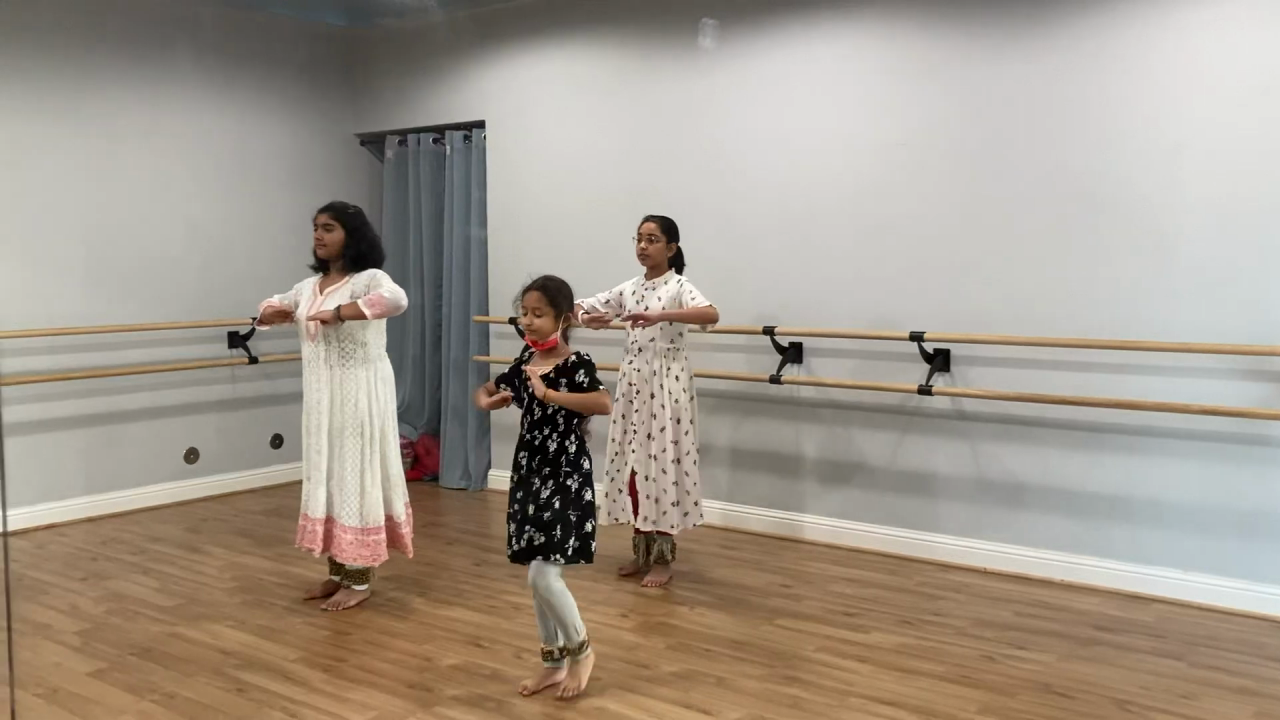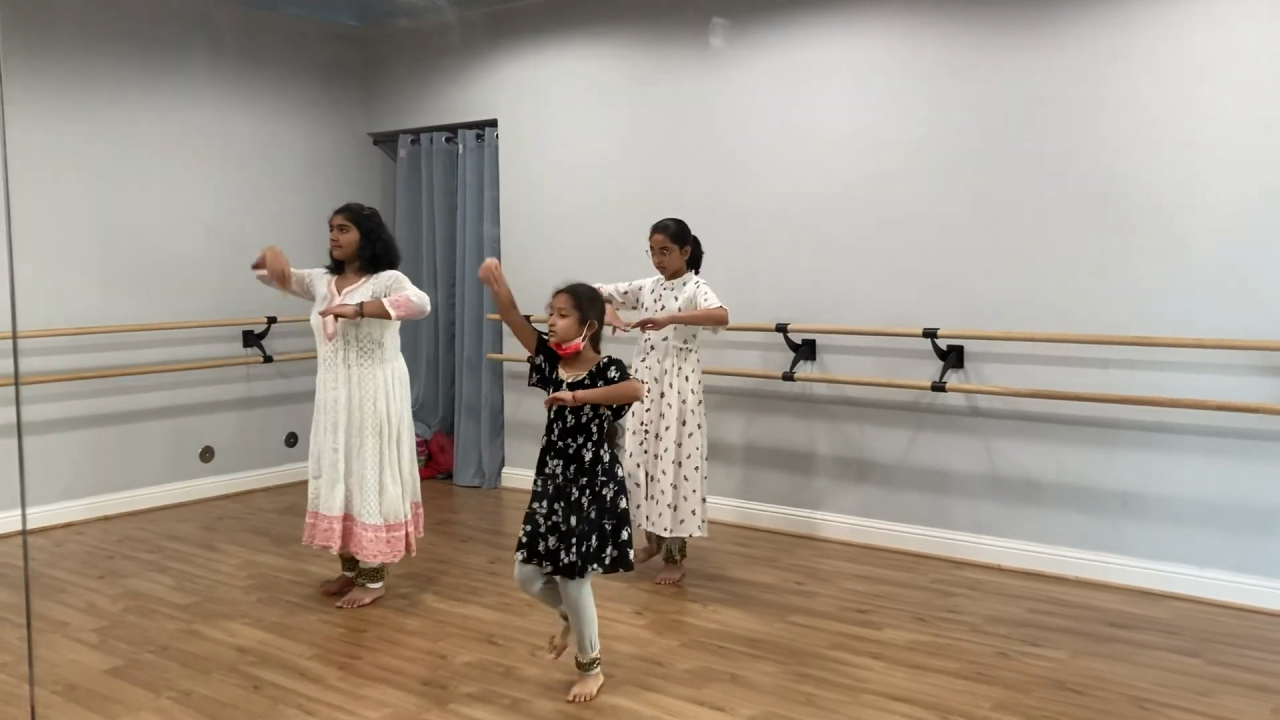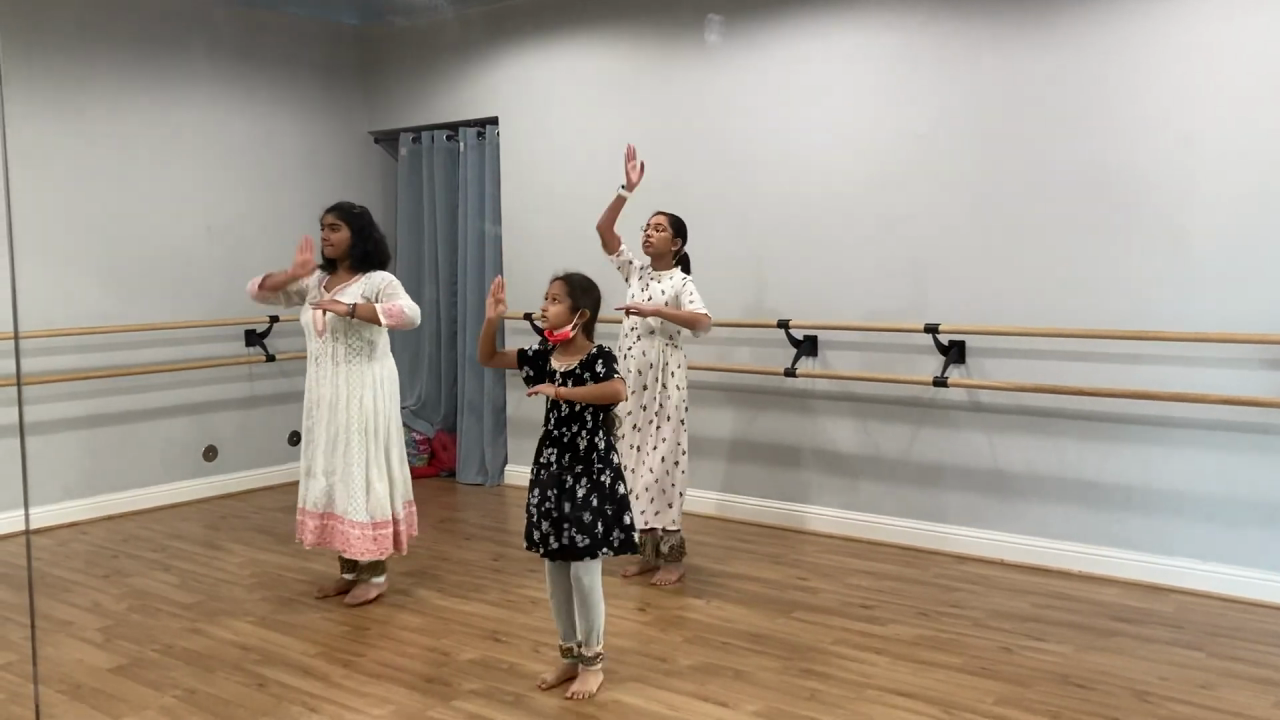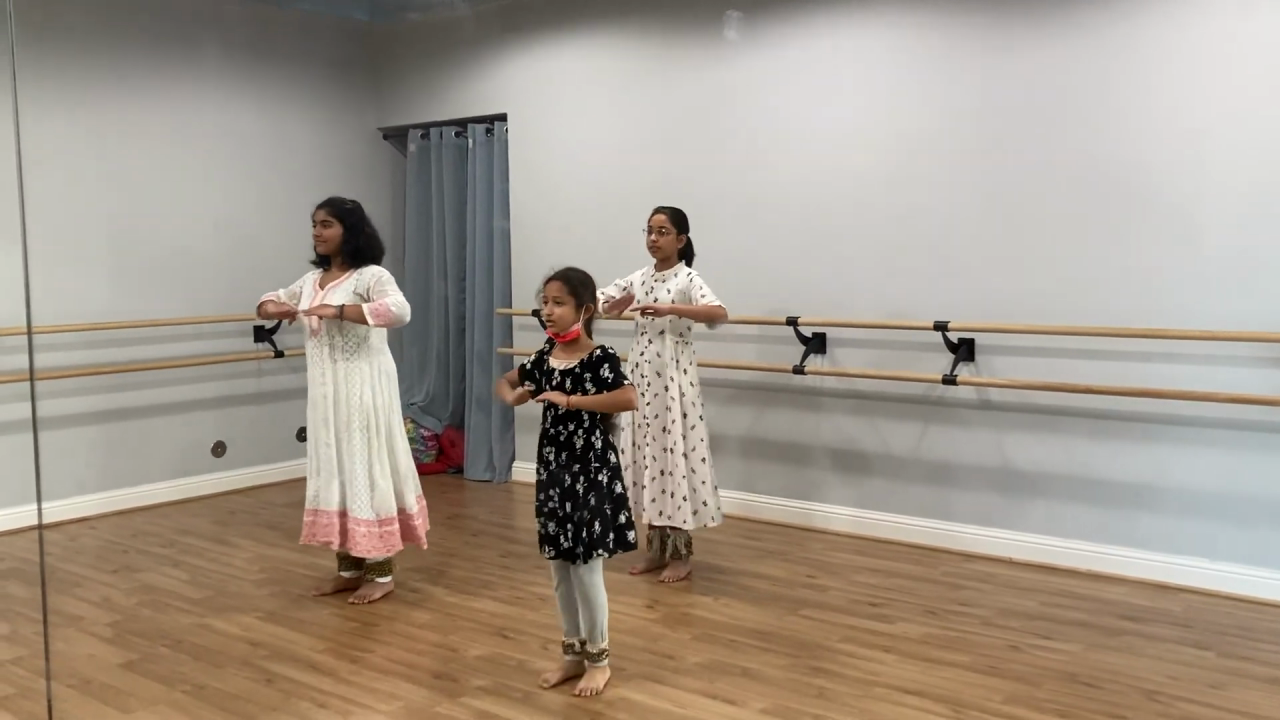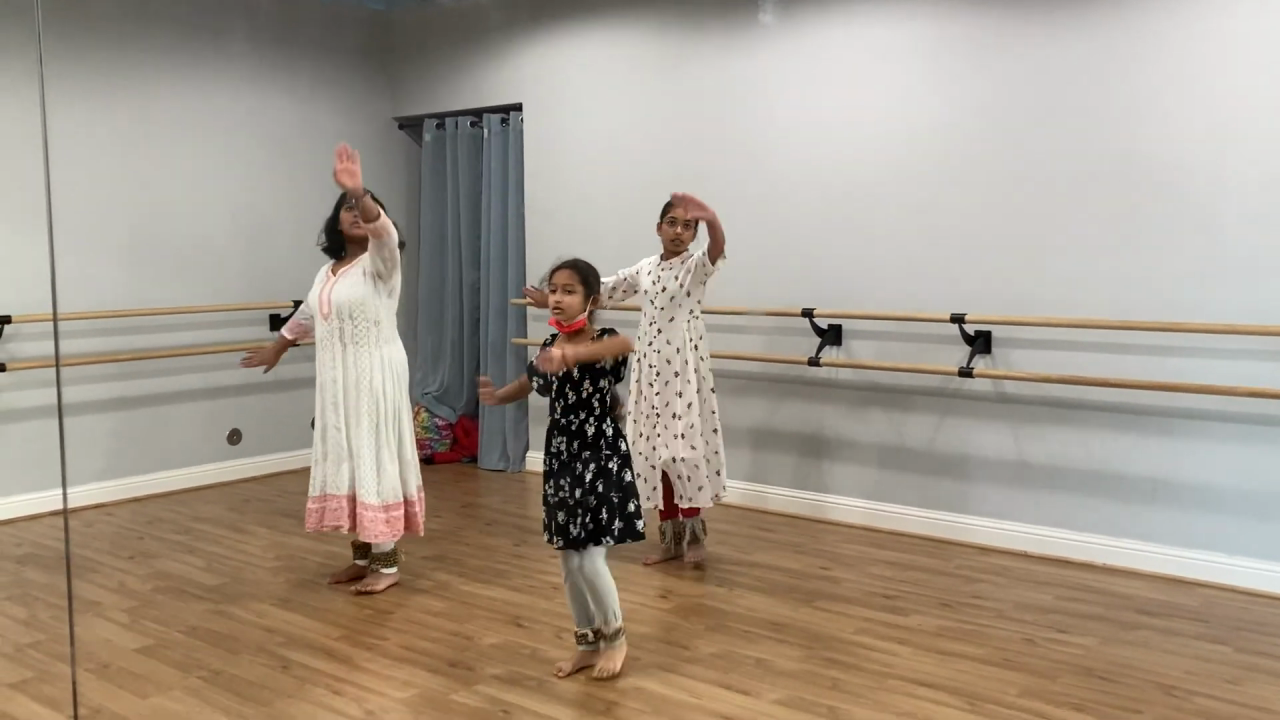
dt=1s
person 1, frame 1
left shoulder: (575, 365)
right shoulder: (523, 365)
left elbow: (604, 403)
right elbow: (483, 391)
left wrist: (548, 394)
right wrist: (487, 402)
left hip: (565, 479)
right hip: (528, 476)
left knee: (543, 577)
right knee: (537, 578)
left ankle: (580, 649)
right ankle: (554, 662)
person 1, frame 2
left shoulder: (607, 369)
right shoulder: (548, 360)
left elbow: (635, 390)
right elbow: (513, 318)
left wrist: (576, 396)
right wrist: (494, 281)
left hip: (593, 488)
right hip: (551, 484)
left knee: (574, 583)
right knee: (529, 577)
left ankle: (590, 668)
right ankle: (570, 615)
person 1, frame 3
left shoulder: (598, 357)
right shoulder: (542, 354)
left elbow: (617, 391)
right elbow: (487, 358)
left wrist: (560, 391)
right wrist: (492, 321)
left hip: (591, 472)
right hip: (551, 469)
left knee: (584, 571)
right knee: (555, 569)
left ankle: (593, 663)
right ankle: (570, 656)
person 1, frame 4
left shoulder: (600, 358)
right shoulder: (544, 356)
left elbow: (629, 399)
right elbow: (505, 380)
left wrist: (570, 400)
right wrist: (511, 396)
left hip: (591, 470)
right hip: (552, 467)
left knee: (586, 569)
right knee: (560, 568)
left ankle: (598, 659)
right ankle: (573, 653)
person 1, frame 5
left shoulder: (602, 342)
right shoulder: (549, 349)
left elbow: (623, 344)
right elbow: (526, 385)
left wrist: (567, 353)
right wrist: (489, 395)
left hip: (601, 459)
right hip: (561, 458)
left knee: (589, 561)
right knee: (569, 561)
left ankle: (613, 637)
right ankle: (589, 642)
person 2, frame 1
left shoulder: (369, 280)
right shoulder: (309, 286)
left elbow: (396, 300)
right elbow: (275, 305)
left wrist: (338, 312)
right wrist: (273, 313)
left hip: (360, 394)
right hip: (322, 396)
left knee: (356, 477)
right knee: (325, 477)
left ankle: (359, 581)
right ankle: (337, 572)
person 2, frame 2
left shoulder: (387, 281)
right shoulder: (320, 282)
left elbow: (420, 303)
right elbow: (273, 274)
left wrist: (359, 308)
right wrist: (272, 260)
left hip: (375, 396)
right hip: (335, 397)
left knee: (371, 476)
right knee: (335, 475)
left ankle: (373, 577)
right ankle: (351, 567)
person 2, frame 3
left shoulder: (378, 281)
right shoulder: (315, 282)
left elbow: (410, 314)
right elbow: (258, 289)
left wrist: (350, 309)
right wrist: (292, 274)
left hip: (365, 393)
right hip: (325, 394)
left knee: (364, 475)
right knee: (331, 474)
left ankle: (375, 573)
right ankle: (349, 569)
person 2, frame 4
left shoulder: (371, 277)
right shoulder: (311, 280)
left elbow: (400, 310)
right elbow: (270, 301)
left wrist: (338, 311)
right wrist: (274, 308)
left hip: (364, 387)
right hip: (326, 391)
left knee: (367, 471)
right knee: (333, 472)
left ankle: (381, 572)
right ankle: (349, 568)
person 2, frame 5
left shoulder: (381, 263)
right shoulder: (328, 271)
left elbow: (383, 233)
right elbow: (306, 316)
left wrist: (360, 193)
right wrist: (276, 349)
left hip: (375, 377)
right hip: (336, 380)
left knee: (375, 461)
right knee: (343, 462)
left ankle: (387, 564)
right ankle: (362, 556)
person 3, frame 1
left shoulder: (679, 287)
right shoulder: (628, 289)
left elbow: (712, 315)
right elbow: (578, 307)
left wrist: (659, 317)
right wrist: (586, 318)
left hip: (667, 385)
right hip: (632, 383)
left knee: (662, 465)
right knee: (630, 465)
left ankle: (663, 559)
right ankle: (643, 549)
person 3, frame 2
left shoulder: (696, 287)
right shoulder: (646, 287)
left elbow: (722, 316)
right elbow: (596, 293)
left wrist: (670, 318)
right wrist: (609, 310)
left hip: (678, 385)
right hip: (645, 382)
left knee: (674, 463)
right knee: (640, 460)
left ankle: (675, 555)
right ankle: (652, 533)
person 3, frame 3
left shoulder: (681, 282)
right shoulder: (635, 271)
left elbow: (703, 323)
right elbow: (603, 229)
left wrist: (657, 311)
right wrist: (627, 189)
left hip: (664, 381)
right hip: (631, 381)
left knee: (662, 463)
right knee: (636, 462)
left ankle: (672, 555)
right ankle: (648, 550)
person 3, frame 4
left shoulder: (688, 279)
right shoulder: (638, 279)
left elbow: (719, 313)
right elbow: (595, 300)
left wrist: (670, 309)
right wrist: (610, 307)
left hip: (674, 379)
right hip: (641, 379)
left knee: (676, 459)
right knee: (647, 460)
left ankle: (680, 555)
right ankle: (657, 549)
person 3, frame 5
left shoulder: (697, 266)
right shoulder: (644, 269)
left elbow: (717, 249)
right elbow: (603, 290)
left wrist: (711, 220)
right wrist: (552, 301)
left hip: (685, 370)
right hip: (650, 369)
left knee: (683, 448)
right knee: (655, 450)
left ankle: (694, 533)
right ankle: (672, 538)
